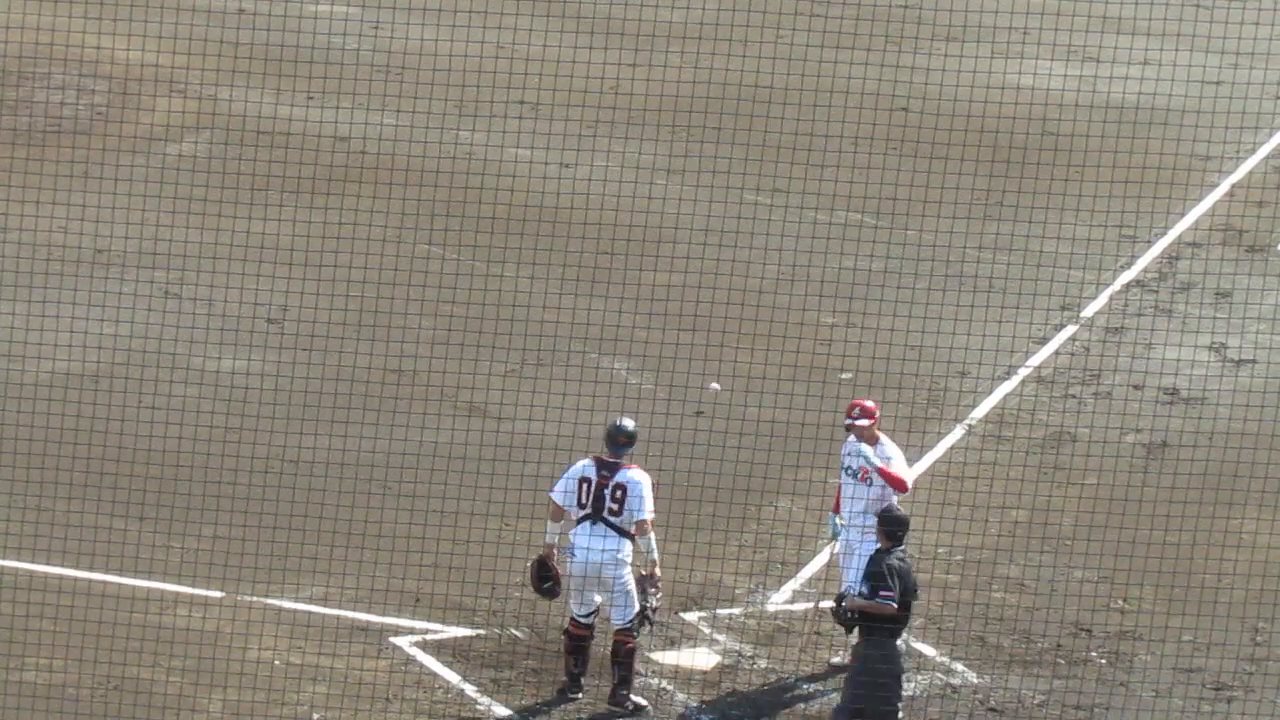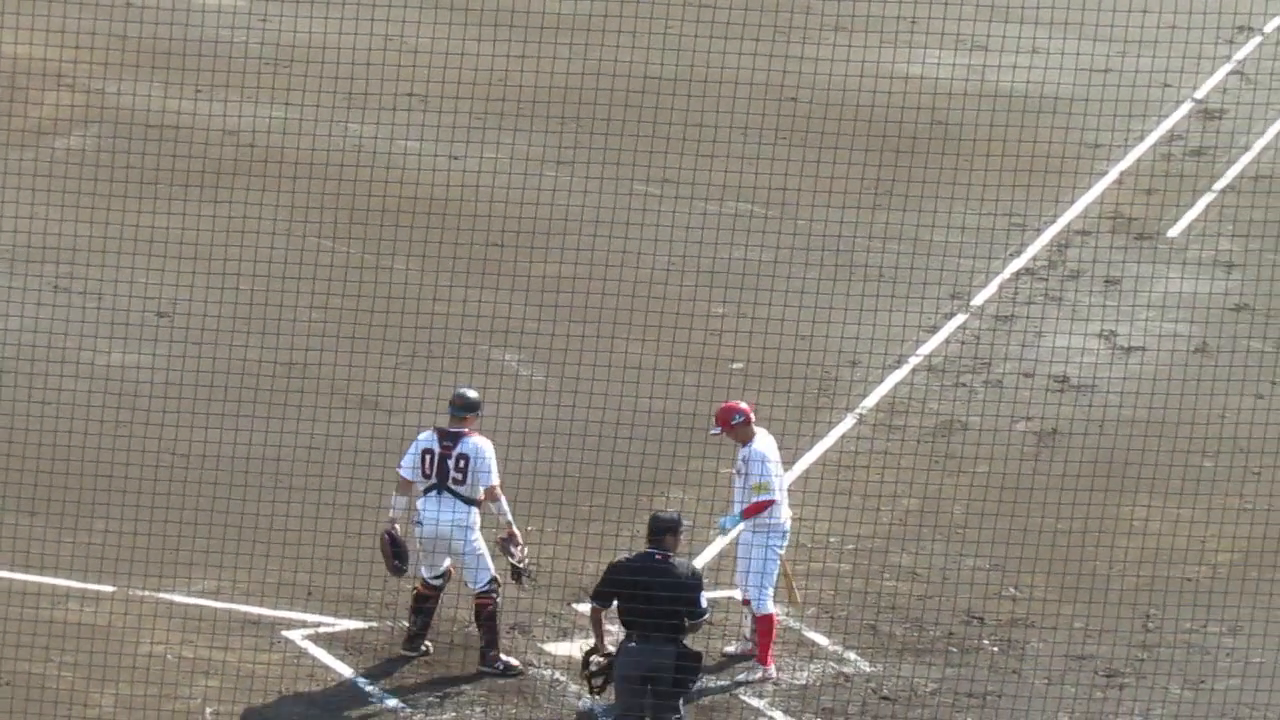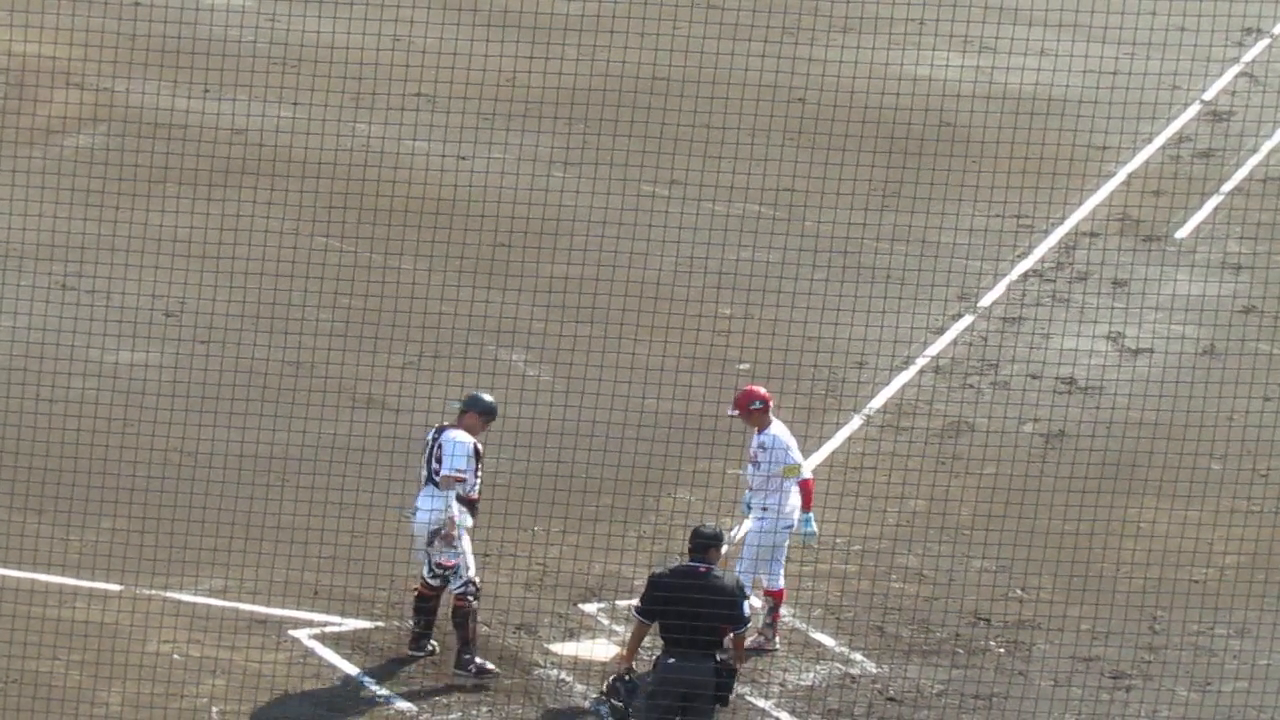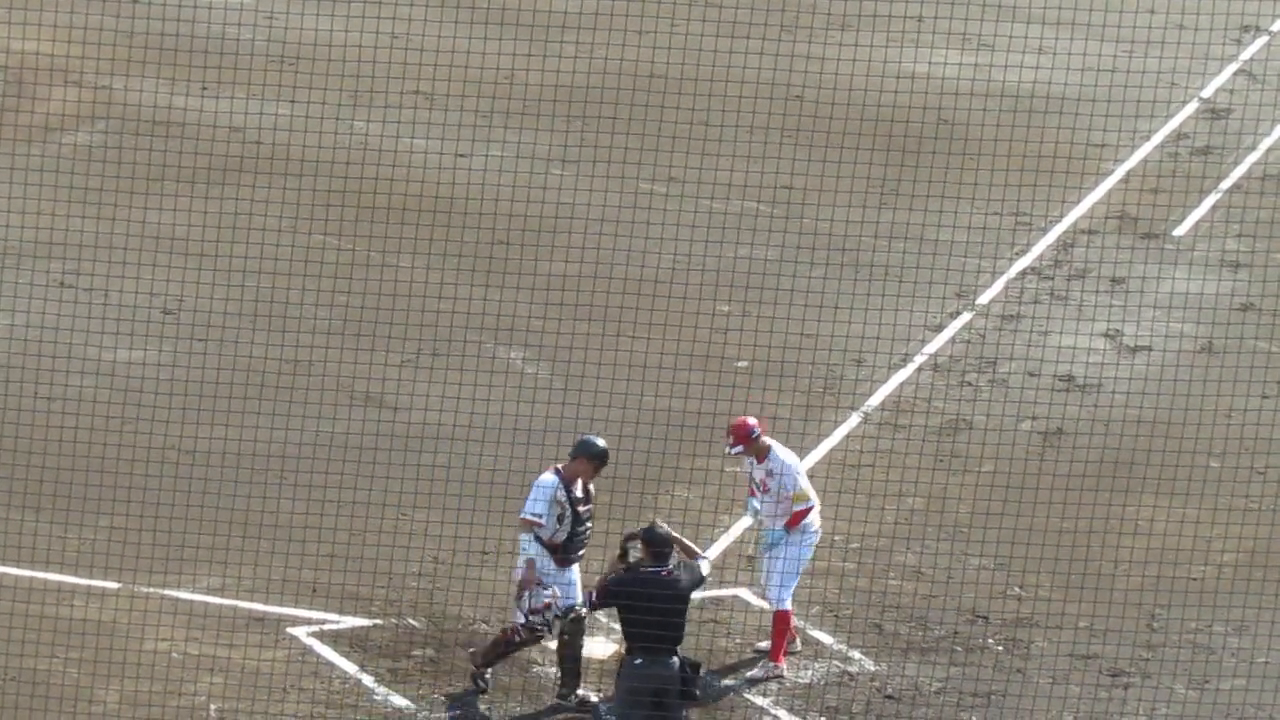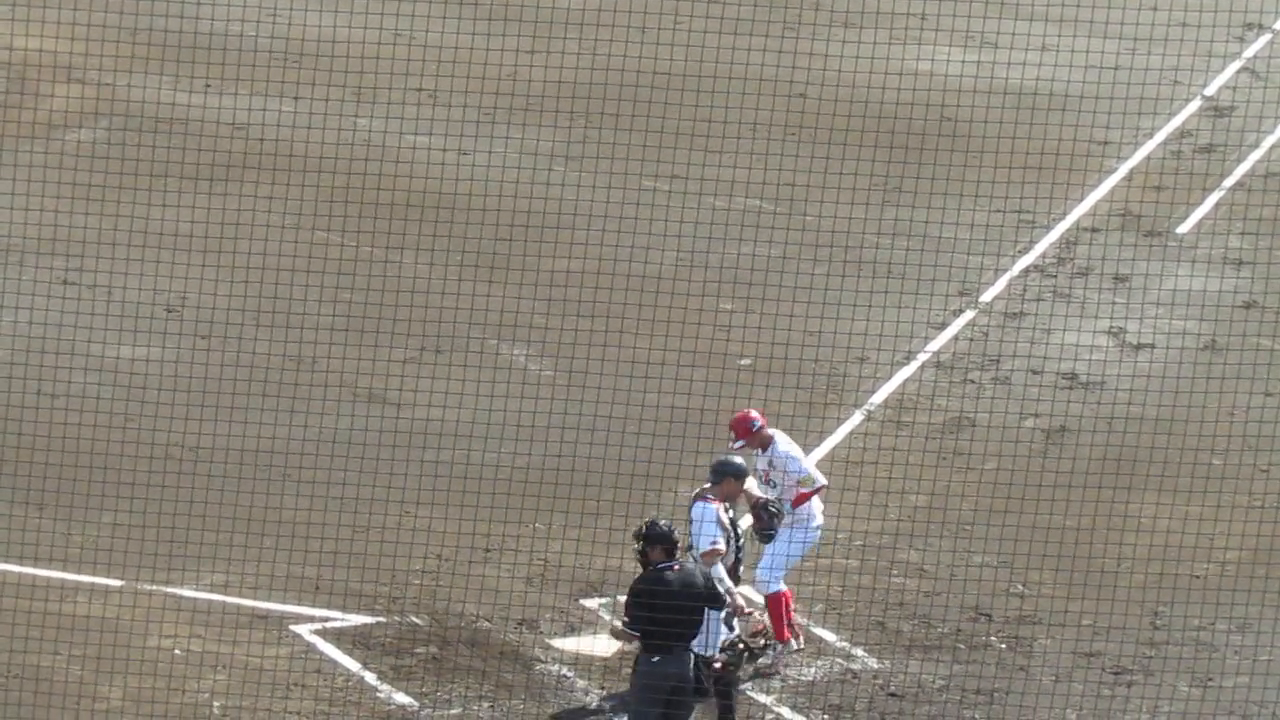
dt=1s
person 1, frame 1
left shoulder: (582, 467)
right shoulder: (637, 478)
left elbow: (557, 508)
right elbow: (642, 527)
left wrist: (550, 544)
right wrist: (653, 564)
left hip: (580, 555)
right hip: (615, 560)
left knee: (581, 618)
right knee: (626, 625)
left ankle: (573, 683)
right ankle: (621, 694)
person 1, frame 2
left shoulder: (424, 439)
right shoulder: (480, 445)
left elbow: (405, 483)
right elbow: (492, 491)
left wrist: (393, 520)
right wrist: (509, 524)
left hip: (427, 524)
right hip: (462, 527)
left knee: (431, 580)
right knee: (486, 588)
left ankle: (414, 641)
right ankle: (490, 657)
person 1, frame 3
left shoulder: (437, 434)
right shoulder: (462, 440)
right elbow: (449, 482)
right wrist: (452, 523)
left hip: (425, 516)
right hip: (444, 521)
left knee: (432, 579)
right knee: (465, 587)
left ankle: (420, 641)
right ankle: (465, 658)
person 1, frame 4
left shoulder: (585, 484)
right shoulder: (549, 483)
right elbow: (528, 525)
right wrist: (530, 567)
left hip: (568, 563)
right hip: (541, 562)
left knee: (573, 623)
right knee: (533, 627)
left ankle: (569, 690)
right ankle: (481, 662)
person 1, frame 5
left shoulder: (712, 498)
right shoulder: (708, 508)
right elbow: (709, 559)
right wrist: (732, 595)
left hip: (716, 589)
left knee: (727, 656)
right knee: (709, 662)
person 2, frame 1
left shoulder: (889, 453)
right shoulder: (850, 445)
left elbow: (904, 486)
left wrist: (875, 464)
right wrist: (834, 516)
left hip: (873, 534)
right hip: (849, 530)
right knee: (849, 592)
person 2, frame 2
left shoulder: (758, 452)
right shoulder: (756, 439)
left elbow: (767, 499)
left wrist: (736, 518)
left hip: (767, 530)
right hip: (755, 526)
left knee: (760, 594)
right knee: (746, 584)
left ankle: (765, 664)
right ankle: (753, 640)
person 2, frame 3
left shoulder: (779, 439)
right shoulder: (760, 433)
left elbow: (804, 479)
left wrist: (807, 517)
right wrist: (749, 496)
left hip: (773, 516)
right hip: (766, 513)
left knee: (742, 576)
right knee: (771, 575)
right ankle: (769, 635)
person 2, frame 4
left shoulder: (786, 464)
right shoulder: (754, 455)
left elbow: (807, 504)
left wrist: (783, 531)
right wrist: (752, 501)
left hip: (798, 532)
right hip: (773, 530)
left knee: (779, 591)
right knee: (770, 587)
left ankle: (776, 662)
right ankle: (789, 638)
person 2, frame 5
left shoulder: (786, 453)
right shoulder: (763, 445)
left elbow: (819, 483)
left wrist: (790, 507)
right wrist: (757, 492)
left hip: (801, 525)
right hip: (782, 523)
left knee: (765, 577)
right knee: (772, 577)
left ankle: (783, 642)
right ankle: (791, 634)
person 3, frame 1
left shoulder: (886, 564)
right shoulder: (897, 559)
left elbow: (889, 607)
right elbow: (911, 596)
left wrist: (857, 603)
right wrist: (859, 601)
left hip: (880, 649)
right hip: (870, 647)
person 3, frame 2
left shoulder: (621, 568)
right shoulder: (688, 573)
left elbow: (596, 609)
right elbow: (699, 621)
left wrist: (599, 639)
left hip: (633, 651)
right hip: (669, 654)
person 3, frame 3
left shoulder: (662, 579)
right shoulder: (731, 586)
left elbow: (643, 624)
right elbow: (739, 633)
left wrist: (628, 657)
right wrist: (737, 660)
left hip: (671, 665)
right hip: (707, 669)
person 3, frame 4
left shoulder: (624, 582)
right shoulder: (686, 577)
left elbow: (592, 602)
right elbow: (704, 562)
left wrist: (612, 572)
right wrist: (675, 537)
left hip: (637, 666)
right hip: (671, 666)
person 3, frame 5
left shoulder: (645, 584)
right shoulder: (698, 574)
left elbow: (632, 633)
right elbow: (721, 604)
left wrist: (618, 632)
left hip: (653, 664)
right hip: (685, 662)
